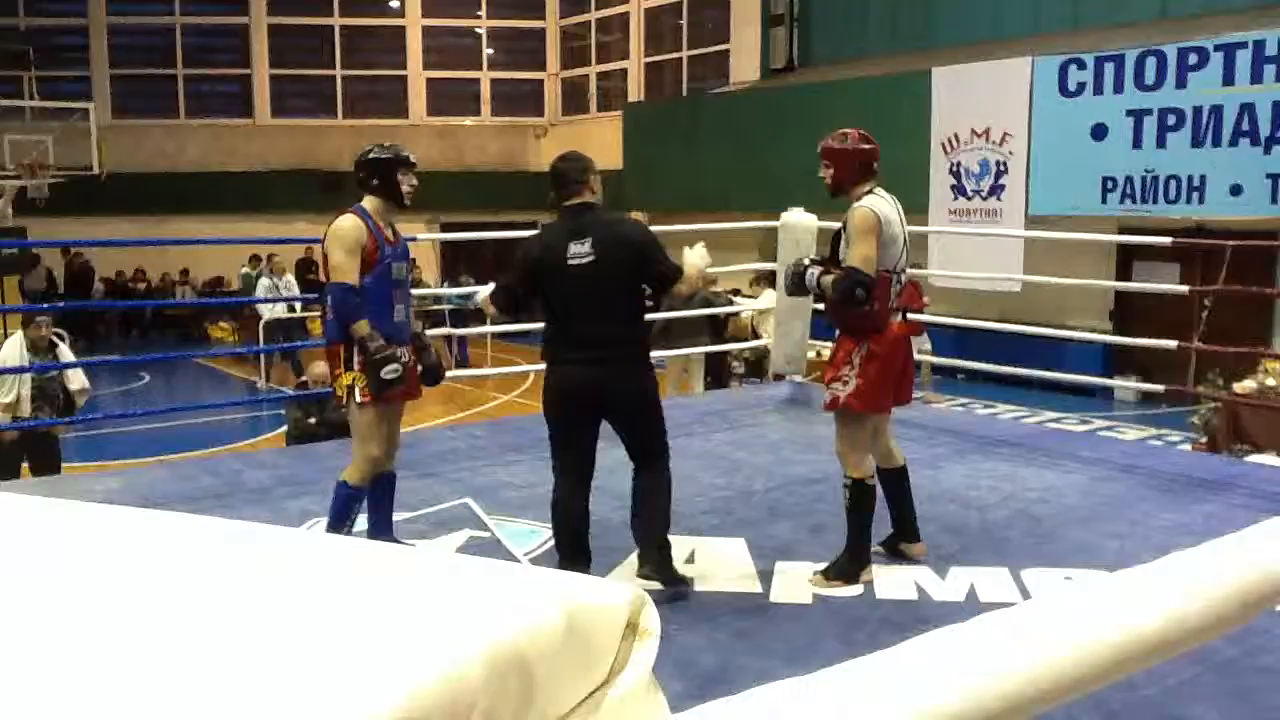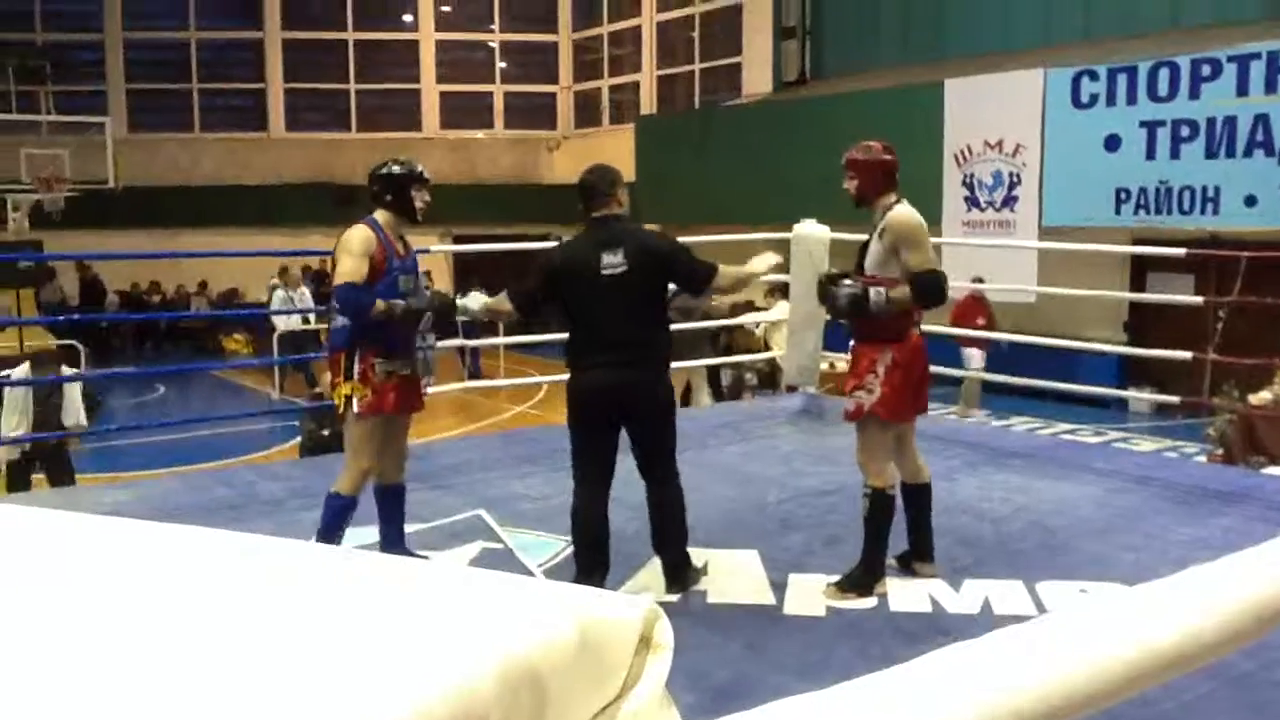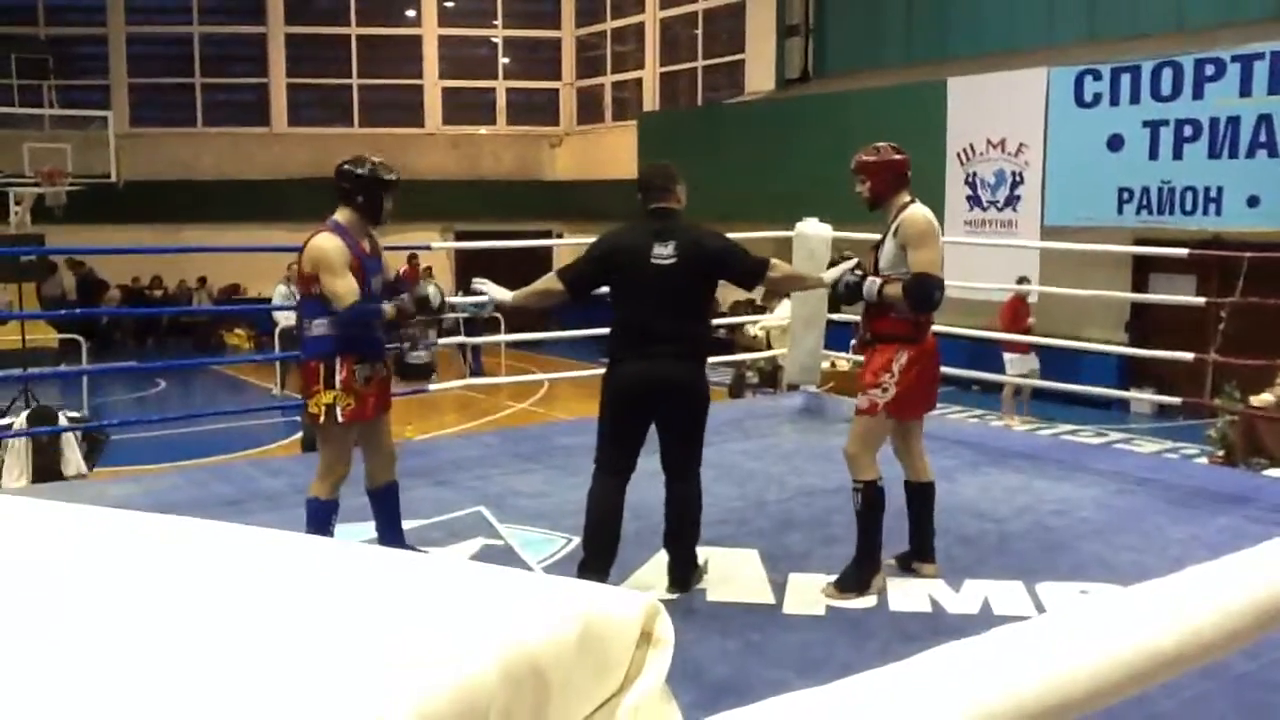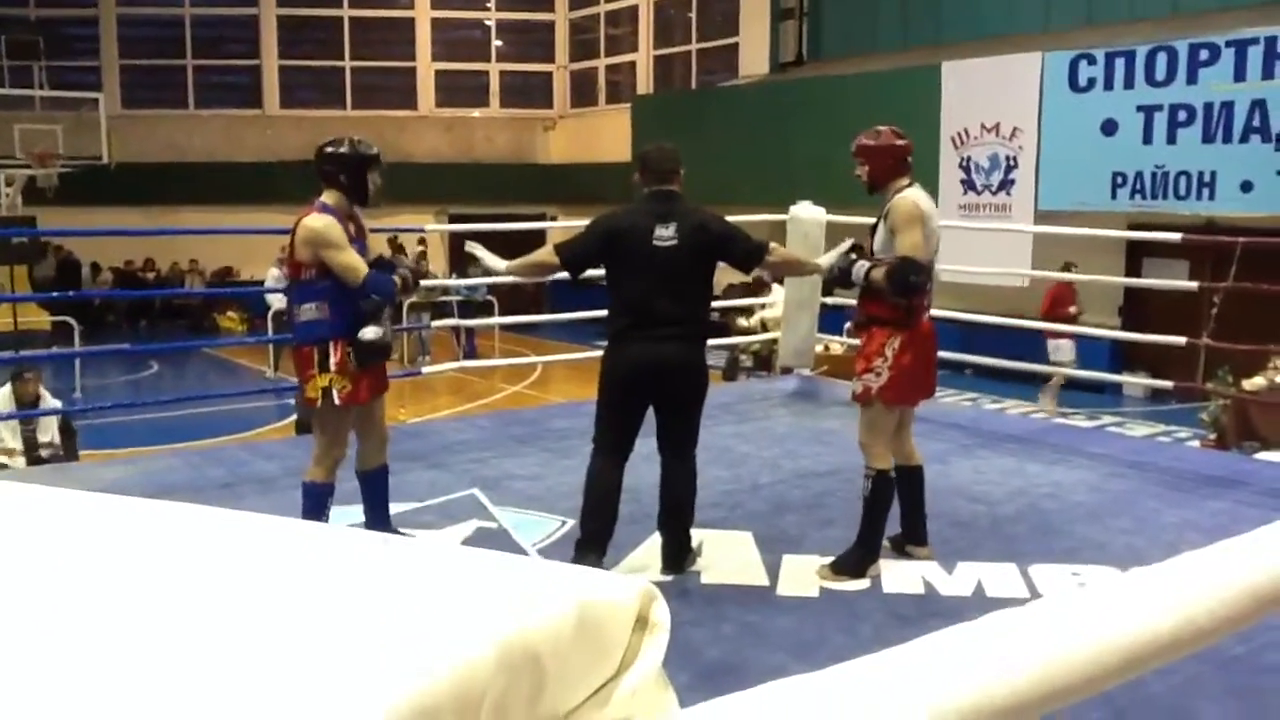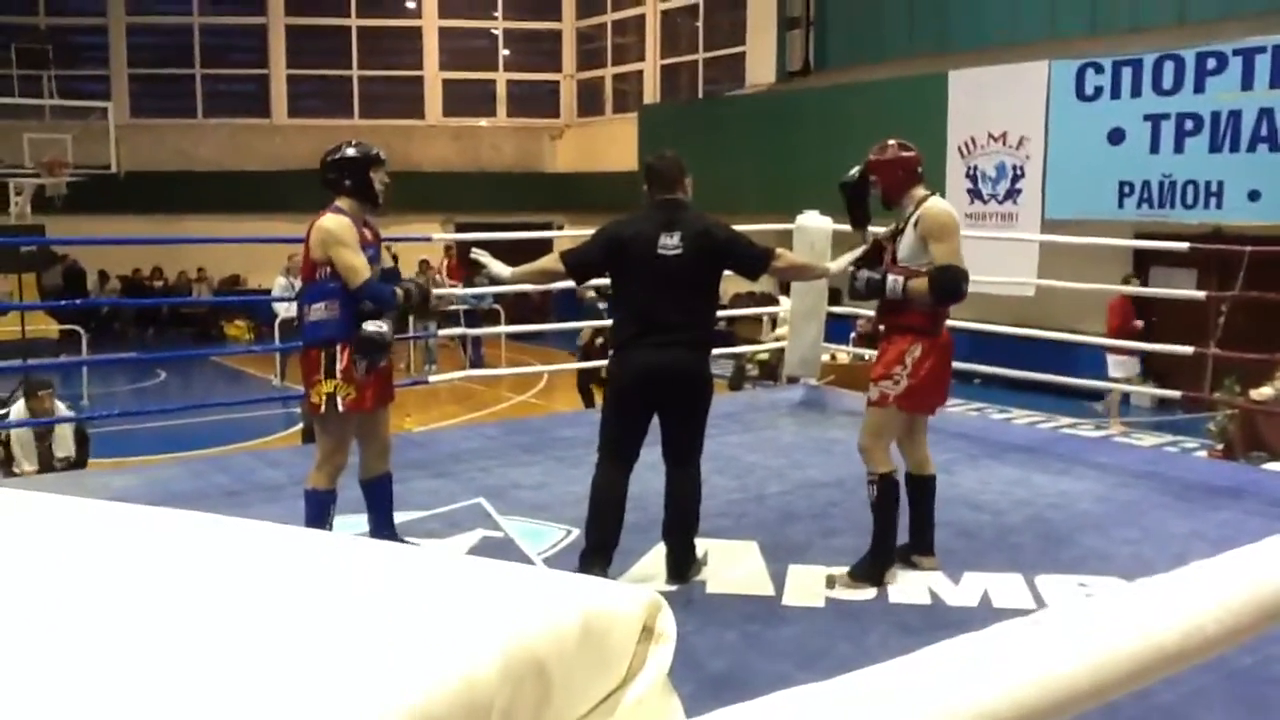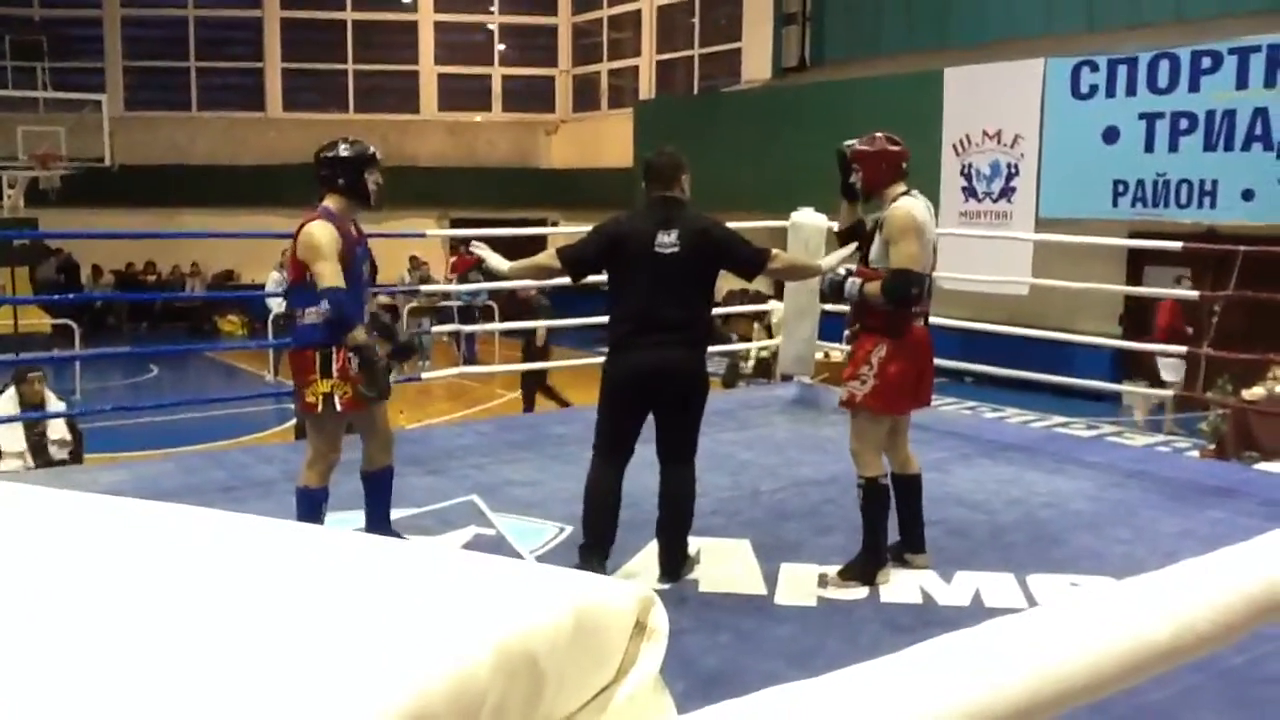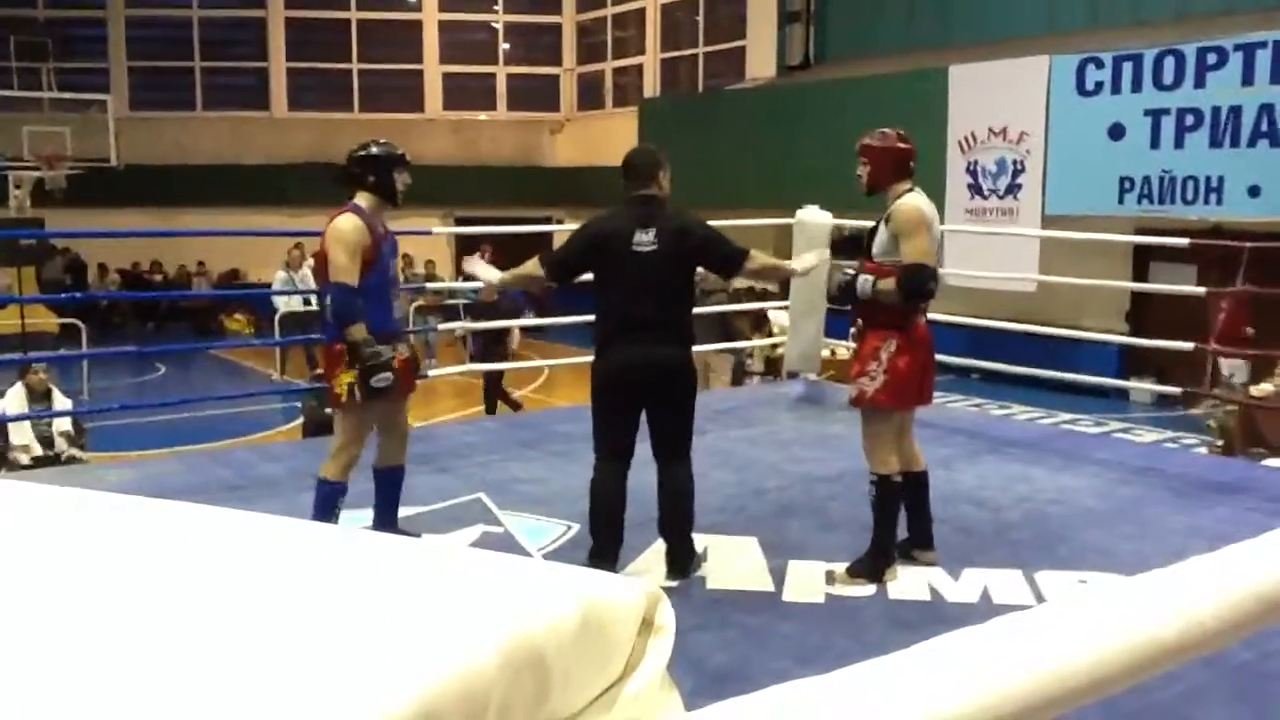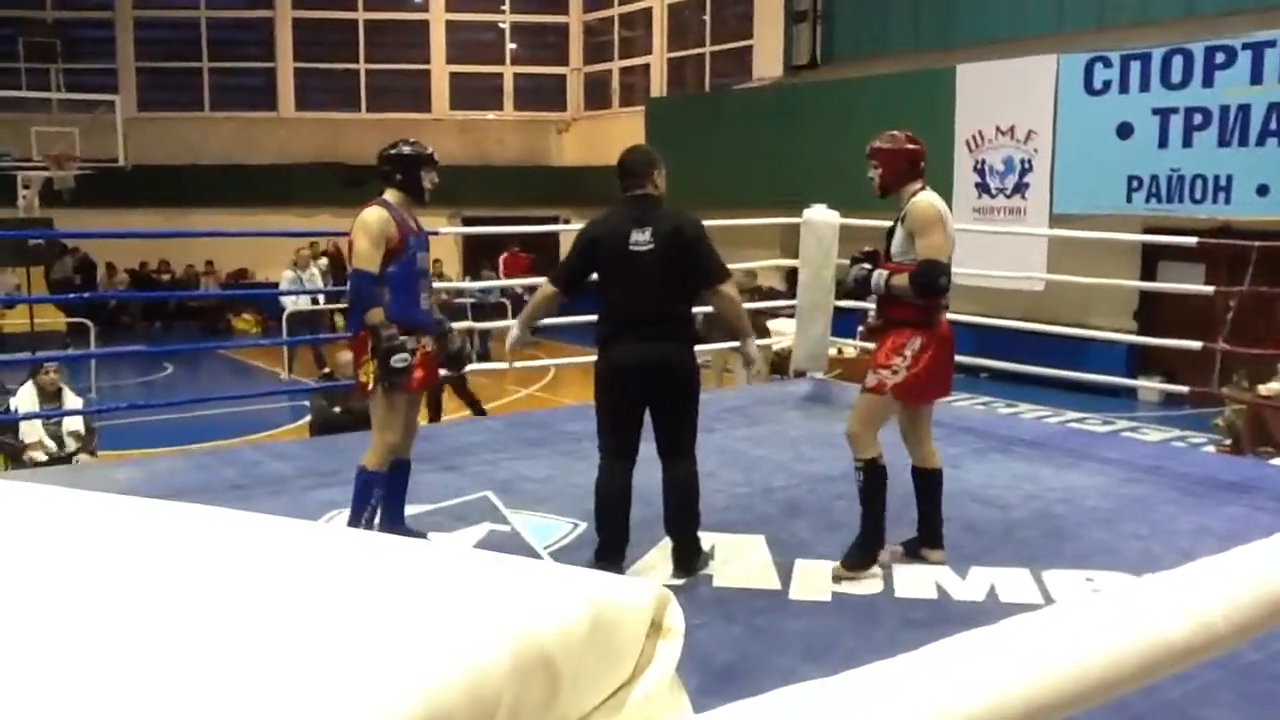
dt=0.5s
person 1, frame 1
left shoulder: (863, 212)
right shoulder: (887, 203)
left elbow: (856, 287)
left wrist: (810, 278)
right wrist: (830, 272)
left hip: (867, 342)
right hip: (889, 333)
left knee: (852, 451)
right knee: (879, 439)
left ankle: (855, 560)
right ankle: (907, 537)
person 1, frame 2
left shoulder: (899, 220)
right shoulder: (892, 220)
left elbow: (932, 289)
left wrist: (868, 299)
right wrist: (848, 288)
left hip: (888, 352)
right hip: (896, 348)
left knee: (873, 461)
right knee: (903, 452)
left ankle: (871, 571)
right ankle: (920, 554)
person 1, frame 3
left shoulder: (914, 220)
right shoulder: (901, 221)
left elbow: (925, 294)
left wrist: (869, 286)
right wrist: (860, 279)
left hip: (901, 353)
right hip: (899, 350)
left knee: (859, 452)
right knee: (909, 451)
left ankle: (866, 568)
right ankle: (922, 554)
person 1, frame 4
left shoulder: (905, 205)
right shoulder: (914, 201)
left elbow: (908, 278)
left wrist: (857, 271)
right wrist: (859, 258)
left hip: (894, 337)
right hip: (905, 334)
left knee: (874, 444)
right knee: (898, 437)
left ankle: (865, 554)
right ankle: (914, 537)
person 1, frame 5
left shoulder: (935, 214)
right shoulder: (906, 218)
left elbow: (952, 286)
right elbow: (870, 266)
left wrist: (888, 285)
right wrist: (858, 216)
left hip: (915, 346)
right hip: (903, 342)
left knee: (873, 444)
right knee: (912, 444)
left ankle: (880, 560)
right ankle: (921, 546)
person 1, frame 6
left shoulder: (901, 214)
right shoulder: (905, 207)
left elbow: (904, 290)
right elbow: (851, 241)
left wrist: (848, 287)
right wrist: (847, 192)
left hip: (887, 344)
right hip: (902, 340)
left knee: (865, 449)
right knee: (896, 444)
left ankle: (871, 561)
right ankle: (912, 545)
person 1, frame 7
left shoulder: (907, 209)
right shoulder: (909, 206)
left elbow: (920, 284)
left wrist: (861, 286)
right wrist: (864, 258)
left hip: (891, 340)
right hip: (901, 337)
left knee: (878, 447)
right knee: (901, 440)
left ankle: (880, 558)
right ankle: (920, 540)
person 1, frame 8
left shoulder: (922, 208)
right shoulder: (917, 207)
left elbow: (932, 281)
left wrist: (876, 280)
right wrist: (876, 266)
left hip: (915, 338)
right hip: (912, 334)
left knee: (861, 430)
right knee: (917, 436)
left ankle: (869, 545)
right ankle: (930, 540)
person 2, frame 1
left shoulder: (538, 245)
right shoulder: (629, 232)
left elbow: (501, 307)
right elbow: (681, 288)
left wrist: (484, 299)
right wrist: (697, 264)
left hip: (566, 378)
right hip: (627, 373)
left knee: (572, 477)
right knee: (652, 463)
left ankle: (573, 571)
right ankle: (655, 560)
person 2, frame 2
left shoulder: (564, 256)
right shoulder: (654, 244)
left elbow: (514, 307)
right elbow: (717, 282)
left wrist: (480, 304)
right wrist: (752, 270)
left hip: (590, 384)
right hip: (648, 381)
left knee: (591, 484)
right knee: (662, 478)
left ankle: (590, 581)
right ankle: (678, 571)
person 2, frame 3
left shoulder: (617, 242)
right shoulder: (705, 241)
left elbow: (558, 285)
right elbow: (772, 274)
left wrist: (510, 298)
right wrist: (821, 280)
left hip: (628, 374)
right hip: (685, 376)
left knee: (610, 474)
right knee: (683, 474)
left ankle: (593, 573)
right ankle: (682, 570)
person 2, frame 4
left shoulder: (617, 223)
right shoulder: (705, 224)
left elbow: (554, 259)
right elbow: (769, 258)
left wrist: (504, 267)
right wrist: (817, 266)
left hip: (627, 356)
right hip: (684, 358)
left knee: (608, 455)
right knee: (678, 456)
left ankle: (588, 554)
right ankle: (676, 553)
person 2, frame 5
left shoulder: (622, 232)
right shoulder: (710, 232)
left elbow: (561, 266)
right elbow: (777, 263)
left wrist: (509, 273)
right wrist: (829, 270)
left hip: (633, 364)
right hip: (689, 366)
left knee: (613, 463)
right knee: (683, 464)
left ankle: (595, 563)
right ankle: (681, 562)
person 2, frame 6
left shoulder: (620, 229)
right shoulder: (707, 231)
left elbow: (557, 262)
right elbow: (771, 263)
left wrist: (507, 267)
right wrist: (821, 267)
left hip: (628, 362)
right hip: (685, 364)
left knee: (608, 460)
right knee: (678, 462)
left ankle: (592, 558)
right ankle: (674, 560)
person 2, frame 7
left shoulder: (601, 228)
right shoulder: (686, 227)
left elbow: (544, 271)
right elbow: (747, 264)
left wrist: (499, 279)
right wrist: (795, 268)
left hip: (616, 361)
right hip: (671, 360)
left knee: (611, 461)
right knee: (674, 460)
left ankle: (603, 559)
right ankle: (680, 558)
person 2, frame 8
left shoulder: (600, 229)
right shoulder: (682, 226)
left elbow: (555, 288)
right elbow: (721, 290)
left wrist: (521, 326)
right wrist: (747, 339)
left hip: (618, 358)
right hip: (673, 357)
left knee: (615, 460)
right knee: (679, 458)
left ankle: (609, 558)
right ankle: (687, 554)
person 3, frame 1
left shoulder: (392, 231)
right shoulder: (350, 227)
right elbow: (345, 301)
left wrist: (420, 346)
right wrist: (377, 352)
left hip: (393, 353)
right hip: (360, 357)
left knee: (387, 450)
right knee: (368, 455)
left ankle: (380, 537)
person 3, frame 2
left shoulder: (403, 244)
right shoulder: (361, 237)
right elbow: (347, 298)
left wrist: (433, 305)
right wrist: (404, 311)
left hip: (398, 364)
right hip: (362, 364)
left knee: (394, 461)
right knee: (360, 466)
left ankle: (393, 548)
person 3, frame 3
left shoulder: (368, 240)
right shoulder: (329, 246)
left elbow: (385, 294)
right elbow: (354, 314)
left wrist: (406, 323)
right wrist: (405, 306)
left hip: (367, 364)
right hip: (334, 370)
left knee: (383, 456)
right knee: (333, 469)
left ankle: (392, 544)
person 3, frame 4
left shoulder: (353, 221)
right shoulder: (317, 226)
left elbow: (373, 282)
right elbow: (368, 285)
left wrist: (376, 324)
right wrist: (404, 279)
left hip: (358, 346)
right hip: (326, 352)
left knee: (375, 438)
right knee: (330, 451)
left ankle: (379, 528)
person 3, frame 5
left shoulder: (368, 229)
right shoulder: (332, 226)
left elbow: (388, 285)
right elbow: (368, 292)
left wrist: (384, 320)
right wrist: (409, 294)
left hip: (368, 354)
right hip: (334, 357)
left knee: (377, 447)
right knee: (332, 457)
left ankle: (384, 536)
person 3, frame 6
left shoulder: (352, 228)
right shoulder: (320, 231)
right elbow: (335, 301)
left wrist: (385, 336)
right wrist: (368, 355)
left hip: (353, 354)
right hip: (325, 357)
left knee: (380, 439)
right knee: (323, 456)
left ankle: (379, 530)
person 3, frame 7
left shoulder: (380, 226)
right shoulder: (348, 226)
right elbow: (341, 300)
left wrist: (400, 348)
right wrist: (367, 354)
left hip: (388, 348)
right hip: (358, 354)
left knee: (396, 437)
right knee: (348, 449)
left ankle: (385, 526)
person 3, frame 8
left shoulder: (412, 223)
right shoulder: (375, 218)
right elbow: (361, 287)
left wrist: (438, 331)
right wrist: (385, 338)
left hip: (414, 342)
right hip: (385, 344)
left knee: (405, 437)
right knee: (386, 440)
left ankle: (392, 523)
right ankle: (357, 531)
